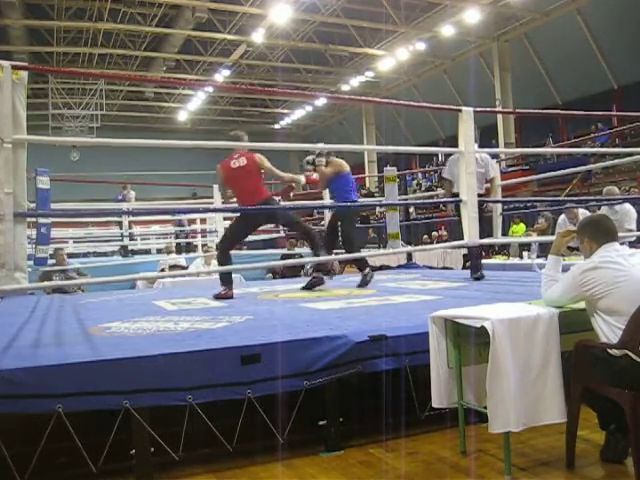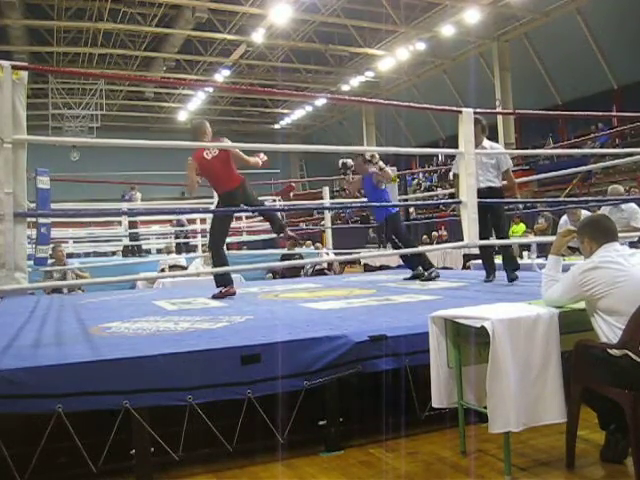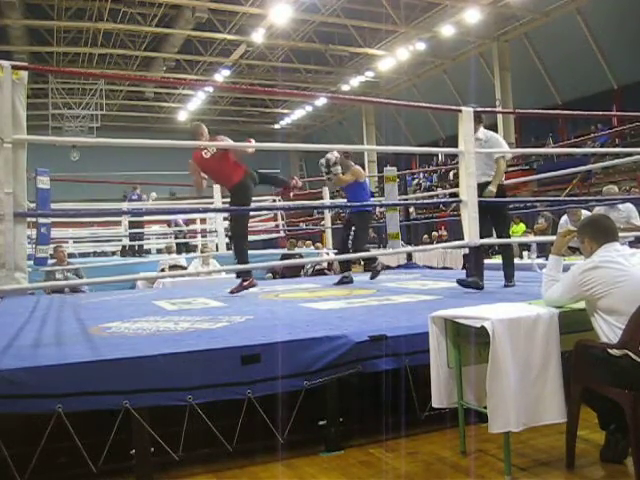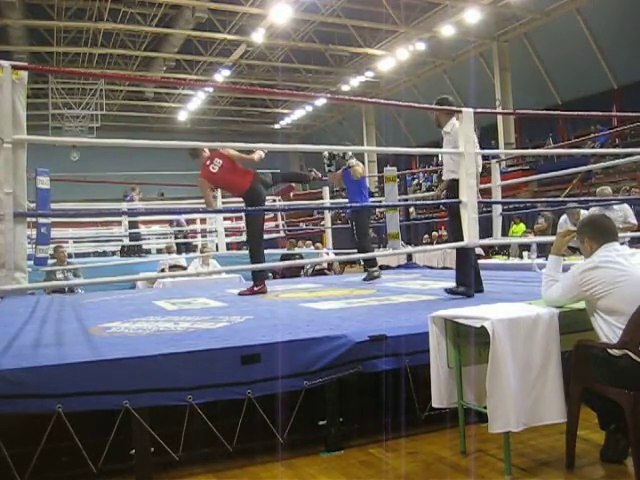
dt=0.5s
person 1, frame 1
left shoulder: (591, 268)
left elbow: (550, 297)
left wrist: (554, 253)
left knee: (565, 365)
right knee: (585, 358)
left ankle: (619, 427)
person 1, frame 2
left shoulder: (591, 268)
left elbow: (550, 297)
left wrist: (555, 254)
left knee: (565, 365)
right knee: (585, 357)
left ankle: (619, 427)
person 1, frame 3
left shoulder: (591, 267)
left elbow: (550, 297)
left wrist: (555, 254)
left knee: (565, 365)
right knee: (585, 357)
left ankle: (618, 427)
person 1, frame 4
left shoulder: (591, 267)
left elbow: (550, 297)
left wrist: (555, 254)
left knee: (565, 364)
right knee: (585, 356)
left ankle: (618, 426)
person 2, frame 1
left shoulder: (484, 158)
right shoulder: (453, 160)
left elbow: (493, 180)
right elbow: (448, 182)
left hip: (478, 198)
left knee: (482, 234)
left ankle: (475, 267)
right ankle: (476, 268)
person 2, frame 2
left shoulder: (496, 149)
left elbow: (507, 175)
right elbow: (458, 178)
left wrist: (516, 196)
right wrist: (459, 200)
left hip: (493, 193)
right hip: (475, 196)
left knee: (502, 233)
right knee: (482, 236)
left ankle: (511, 269)
right ankle: (489, 270)
person 2, frame 3
left shoulder: (492, 138)
left elbow: (501, 163)
left wrist: (494, 185)
left hip: (492, 191)
right hip: (476, 191)
left knee: (502, 235)
left ankle: (509, 276)
right ankle: (475, 277)
person 2, frame 4
left shoulder: (458, 130)
right shoulder: (447, 133)
left elbow: (472, 161)
right wrist: (441, 187)
left hip: (462, 188)
right hip: (454, 189)
left knee: (460, 237)
right knee: (459, 237)
left ankle: (465, 284)
right ankle: (474, 282)
person 3, frame 1
left shoulder: (222, 167)
right shoulder: (255, 157)
left elbow: (226, 196)
right elbow: (280, 176)
right wrist: (301, 179)
left hip: (248, 211)
right hip: (268, 205)
left knee: (223, 247)
right knee: (304, 230)
left ankle: (227, 288)
person 3, frame 2
left shoulder: (194, 161)
right shoulder: (224, 143)
left elbow: (191, 192)
right elbow: (247, 162)
left wrist: (196, 179)
right wrist: (259, 159)
left hip: (227, 199)
right hip: (241, 187)
left knee: (215, 243)
right knee: (259, 206)
left ankle: (227, 286)
right ankle: (283, 231)
person 3, frame 3
left shoulder: (195, 161)
right shoulder: (220, 140)
left elbow: (200, 190)
right elbow: (246, 152)
left wrist: (202, 178)
right wrist: (251, 145)
left hip: (239, 191)
right hip: (248, 176)
left knee: (237, 235)
right knee: (261, 176)
left ankle: (246, 278)
right ankle: (290, 184)
person 3, frame 4
left shoulder: (203, 177)
right shoulder: (222, 152)
left elbow: (211, 205)
right elbow: (251, 159)
left wrist: (210, 193)
right wrist: (260, 153)
left hip: (251, 197)
right hip: (258, 181)
left knee: (254, 240)
right knee: (277, 177)
left ankle: (259, 284)
right ankle: (309, 176)
person 4, frame 1
left shoulder: (337, 163)
right shoulder: (327, 168)
left elbow: (324, 174)
right elbow: (321, 186)
left wrist: (319, 160)
right wrist: (314, 167)
right hip: (341, 207)
left knee: (348, 241)
right knee: (328, 241)
left ankle: (366, 271)
right ankle: (317, 276)
person 4, frame 2
left shoulder: (376, 174)
right shoulder: (364, 178)
left elbow: (389, 178)
right elbow: (351, 189)
left wrist: (377, 163)
left hip: (390, 218)
right hip: (384, 220)
left knee: (406, 247)
right knee: (403, 248)
left ankle: (431, 271)
right ankle: (418, 271)
person 4, frame 3
left shoulder: (355, 171)
right shoulder: (345, 171)
left elbow: (340, 183)
right elbow: (335, 184)
left wrist: (335, 167)
right wrist: (327, 172)
left hip: (363, 212)
right hip: (354, 212)
left knee: (357, 245)
right knee: (343, 244)
left ankle: (374, 264)
right ankle: (346, 275)
person 4, frame 4
left shoulder: (358, 165)
right shoulder: (345, 169)
left elbow: (356, 174)
right elbow: (332, 179)
left wrist: (349, 159)
left hip: (361, 208)
right hip: (355, 209)
left knee: (363, 239)
right knee: (359, 240)
left ankle: (374, 270)
right ankle: (372, 268)
